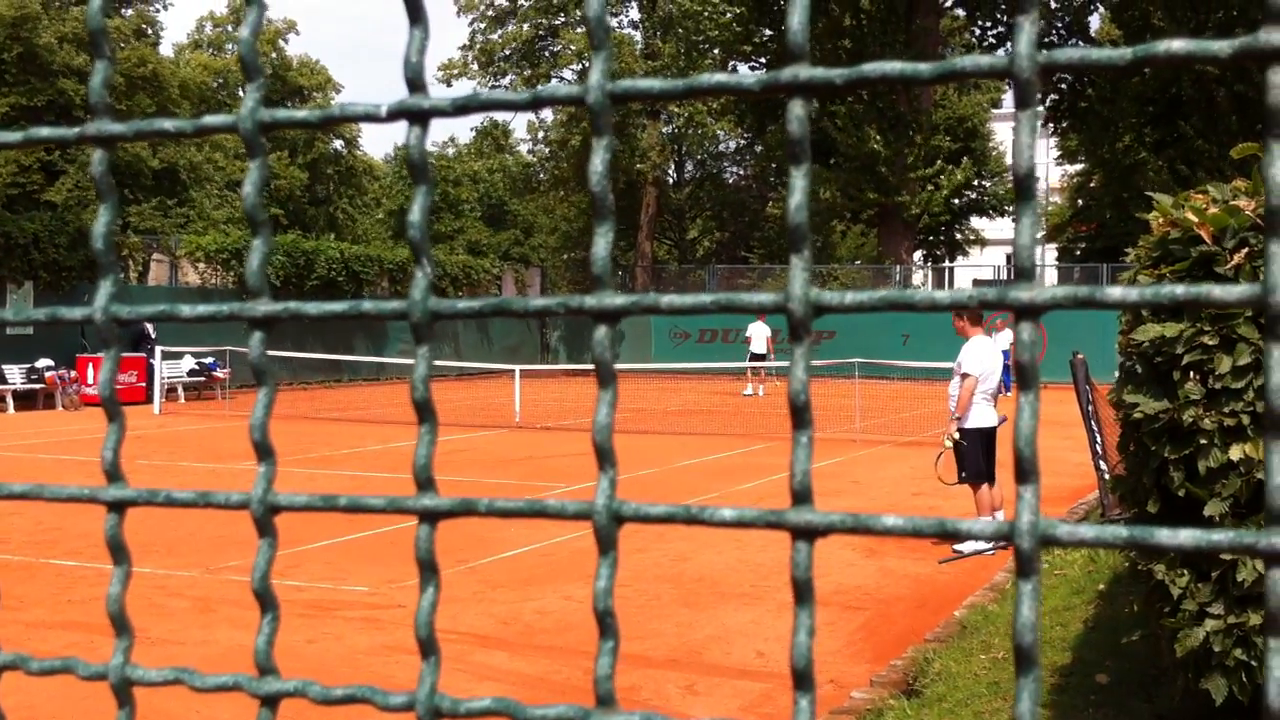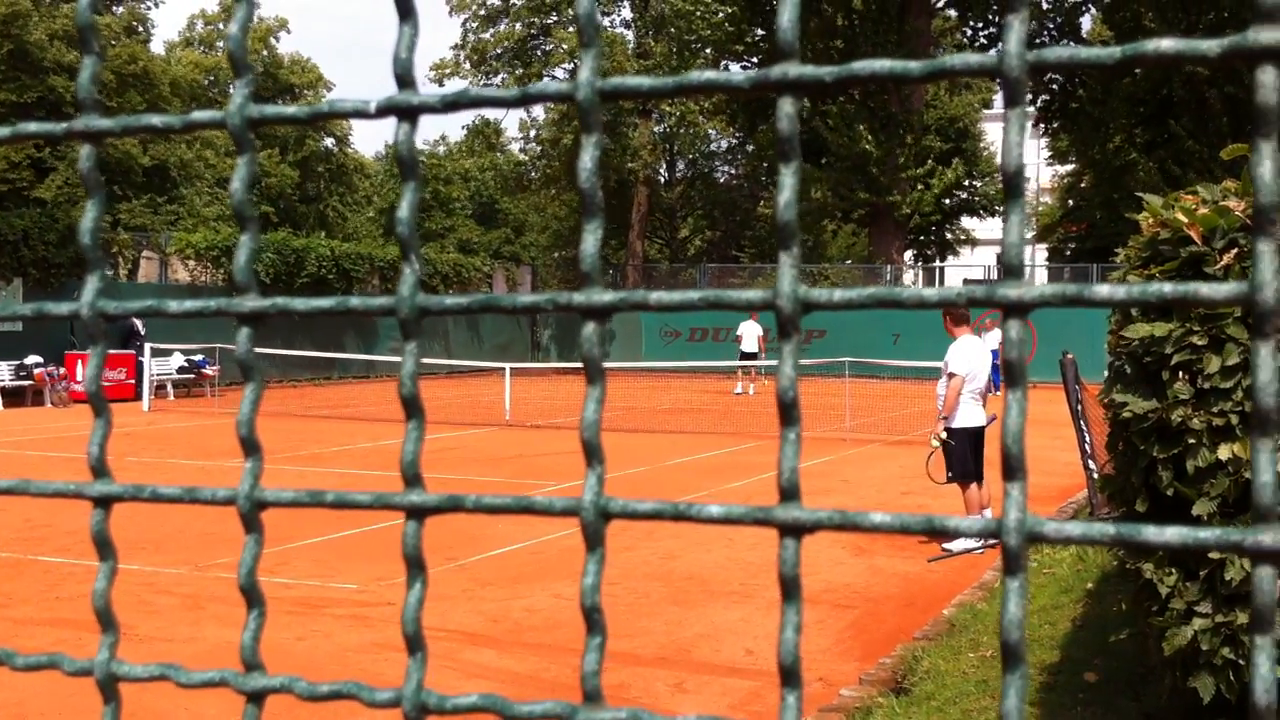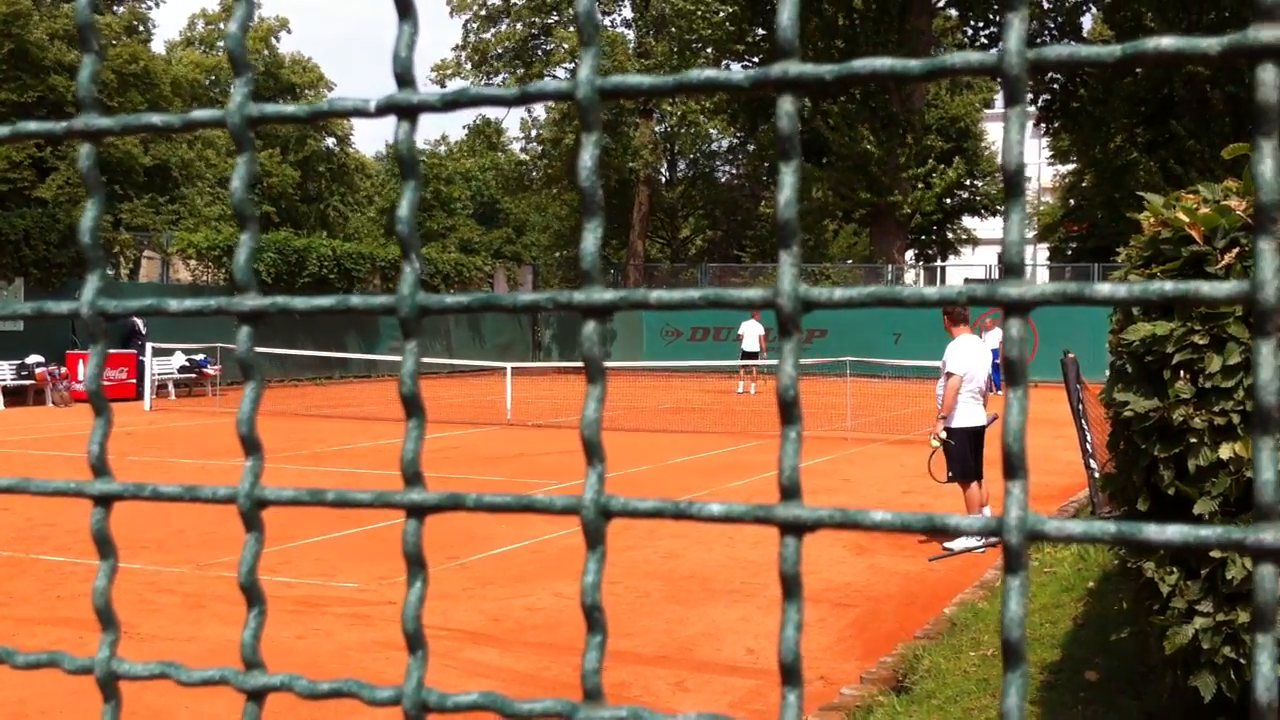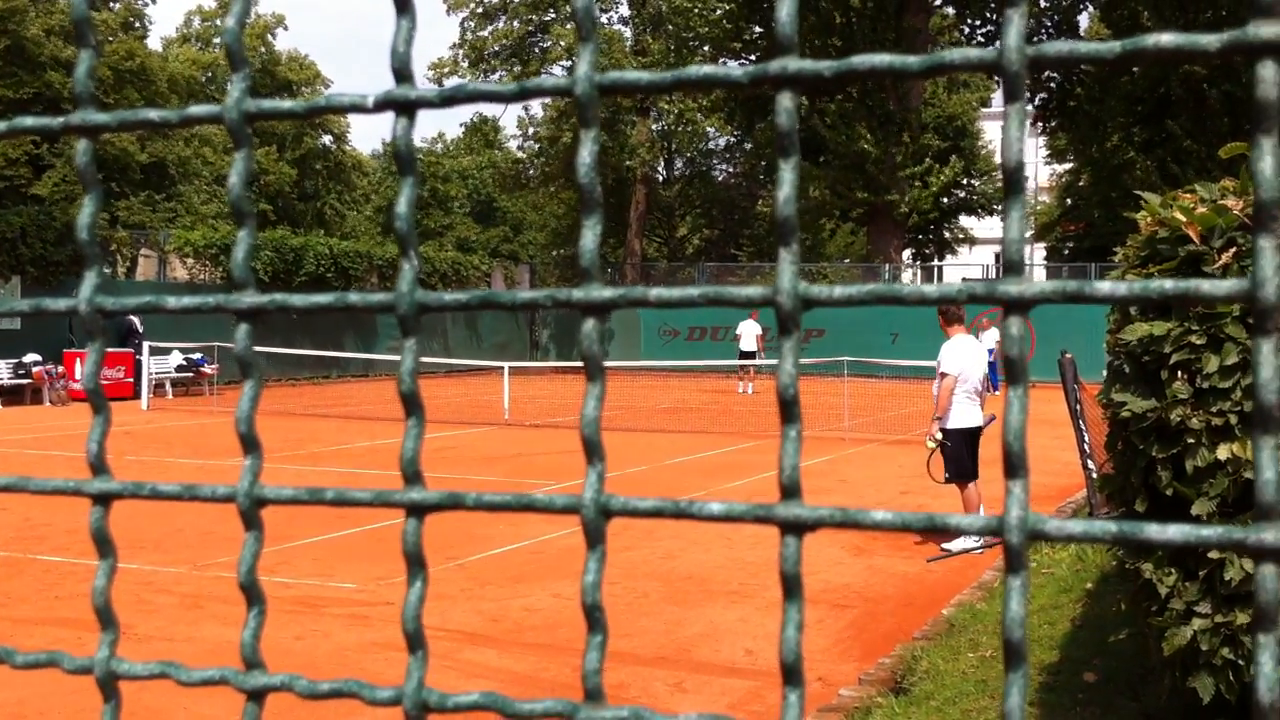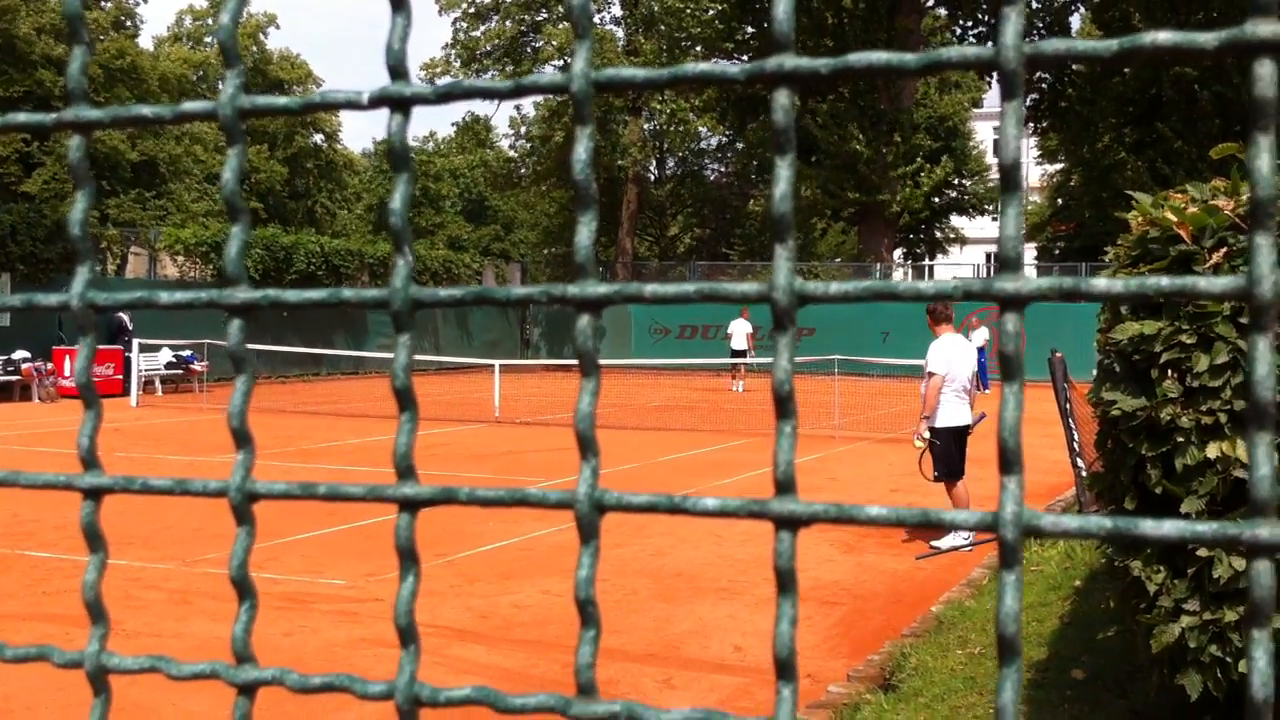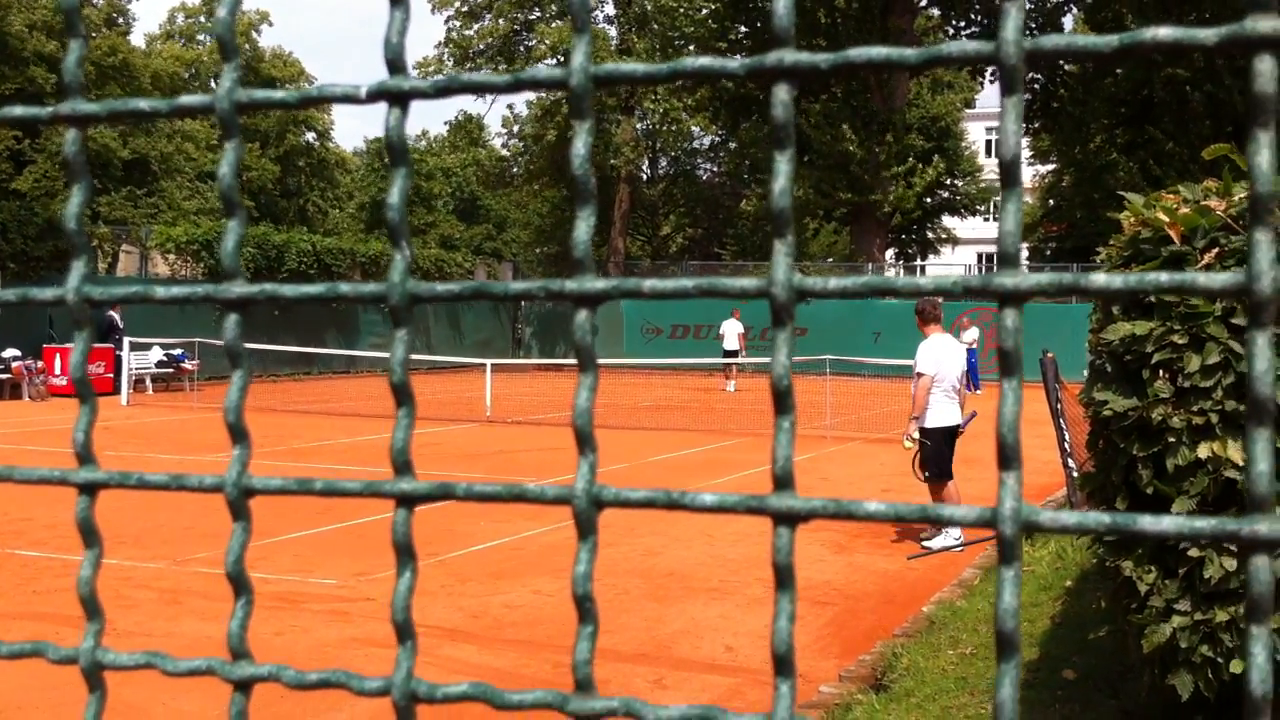
dt=0.1s
person 1, frame 1
left shoulder: (973, 348)
right shoulder: (992, 347)
left elbow: (968, 386)
left wrist: (954, 419)
left hip: (971, 423)
right hip: (986, 421)
left knee: (977, 481)
right knee: (988, 480)
left ankle: (985, 538)
person 1, frame 2
left shoulder: (959, 348)
right shoulder: (981, 346)
left elbow: (955, 386)
left wrist: (941, 419)
left hip: (959, 423)
right hip: (976, 420)
left knee: (966, 480)
right knee: (976, 479)
left ankle: (974, 537)
person 1, frame 3
left shoulder: (957, 347)
right shoulder: (981, 346)
left elbow: (953, 386)
left wrist: (940, 419)
left hip: (959, 422)
right hip: (976, 420)
left knee: (966, 479)
right knee: (975, 478)
left ankle: (975, 535)
person 1, frame 4
left shoulder: (951, 347)
right shoulder: (977, 346)
left elbow: (946, 387)
left wrist: (935, 420)
left hip: (955, 423)
right hip: (972, 420)
left knee: (963, 480)
right knee: (969, 479)
left ankle: (973, 536)
person 1, frame 5
left shoulder: (939, 347)
right shoulder: (967, 345)
left elbow: (934, 386)
right elbow: (972, 386)
left wrist: (923, 419)
left hip: (943, 421)
right hip: (961, 419)
left knee: (952, 478)
right knee: (954, 477)
left ankle: (962, 533)
right ankle: (962, 527)
person 1, frame 6
left shoulder: (928, 347)
right shoulder: (956, 346)
left elbow: (923, 387)
right elbow: (962, 386)
left wrist: (912, 420)
right wrist: (959, 416)
left hip: (934, 422)
right hip: (950, 419)
left knee: (942, 479)
right knee: (932, 475)
left ankle: (953, 534)
right ankle: (939, 527)
